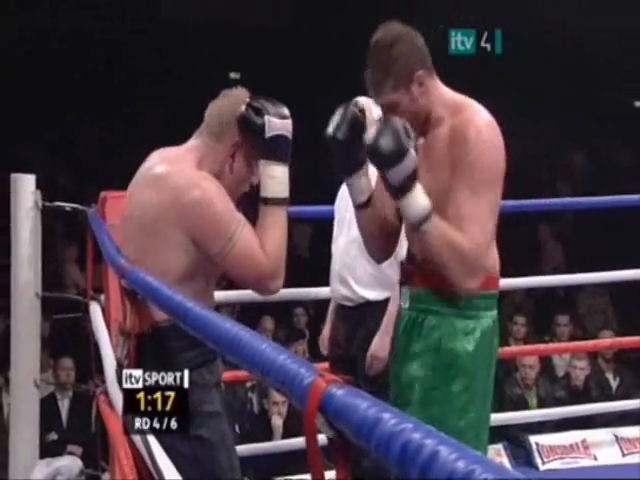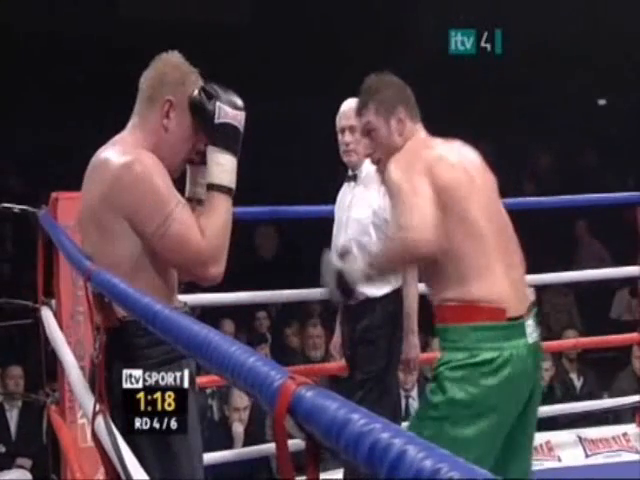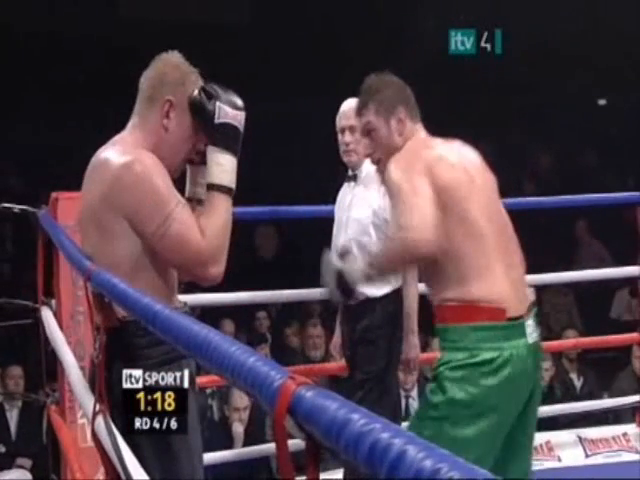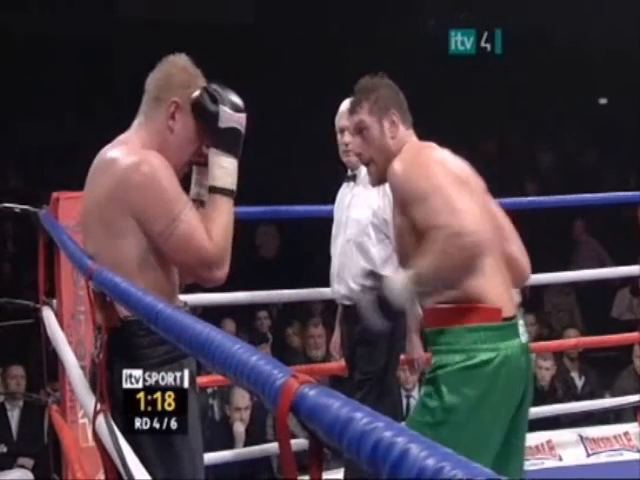
dt=0.4s
person 1, frame 1
left shoulder: (164, 164)
right shoulder: (195, 190)
right elbow: (268, 276)
right wrist: (276, 167)
left hip: (162, 352)
right hip: (176, 362)
person 1, frame 2
left shoulder: (112, 160)
right shoulder: (136, 167)
left elbow: (180, 257)
right elbow: (208, 264)
left wrist: (200, 175)
right wrist: (224, 158)
left hip: (131, 350)
right hip: (148, 354)
person 1, frame 3
left shoulder: (111, 160)
right shoulder: (137, 167)
left elbow: (177, 262)
right elbow: (207, 264)
left wrist: (200, 176)
right wrist: (223, 158)
left hip: (129, 350)
right hip: (149, 354)
person 1, frame 4
left shoulder: (113, 160)
right shoulder: (145, 167)
left elbow: (178, 266)
right elbow: (212, 265)
left wrist: (203, 181)
right wrist: (225, 161)
left hip: (127, 348)
right hip: (150, 352)
person 2, frame 1
left shoulder: (473, 131)
right shoulder: (396, 130)
left elbow: (467, 270)
right elbow: (380, 249)
left wrist: (407, 187)
right wrist: (354, 172)
left hip: (456, 314)
right hip: (418, 307)
person 2, frame 2
left shoulder: (405, 161)
right shoulder: (463, 153)
left elbow: (420, 239)
left wrist: (356, 268)
left hip: (480, 347)
right hip: (521, 338)
person 2, frame 3
left shoulder: (405, 160)
right shoulder: (464, 154)
left elbow: (419, 239)
left wrist: (356, 269)
left hip: (478, 346)
right hip: (520, 337)
person 2, frame 4
left shoulder: (408, 164)
right shoulder: (447, 162)
left elbow: (468, 239)
right elbow: (518, 267)
left wrist: (399, 287)
left hip: (471, 349)
right hip: (507, 342)
person 3, frame 1
right shoulder: (345, 189)
left elbow: (406, 266)
left wrist: (386, 332)
right wrist: (330, 320)
left hip: (376, 315)
right hip: (347, 315)
person 3, frame 2
left shoulder: (387, 184)
right shoulder: (345, 191)
left elbow: (409, 262)
left wrist: (411, 334)
right wrist: (340, 325)
left hip: (382, 311)
right hip: (354, 311)
left knee: (369, 411)
right knee: (377, 408)
person 3, frame 3
left shoulder: (387, 184)
right shoulder: (345, 191)
left elbow: (409, 263)
left wrist: (411, 334)
right wrist: (340, 324)
left hip: (382, 311)
right hip: (354, 311)
left knee: (367, 410)
right knee: (378, 407)
person 3, frame 4
left shoulder: (387, 184)
right shoulder: (344, 190)
right wrist: (340, 323)
left hip: (381, 312)
right hip: (353, 312)
left knee: (366, 410)
right knee: (380, 408)
